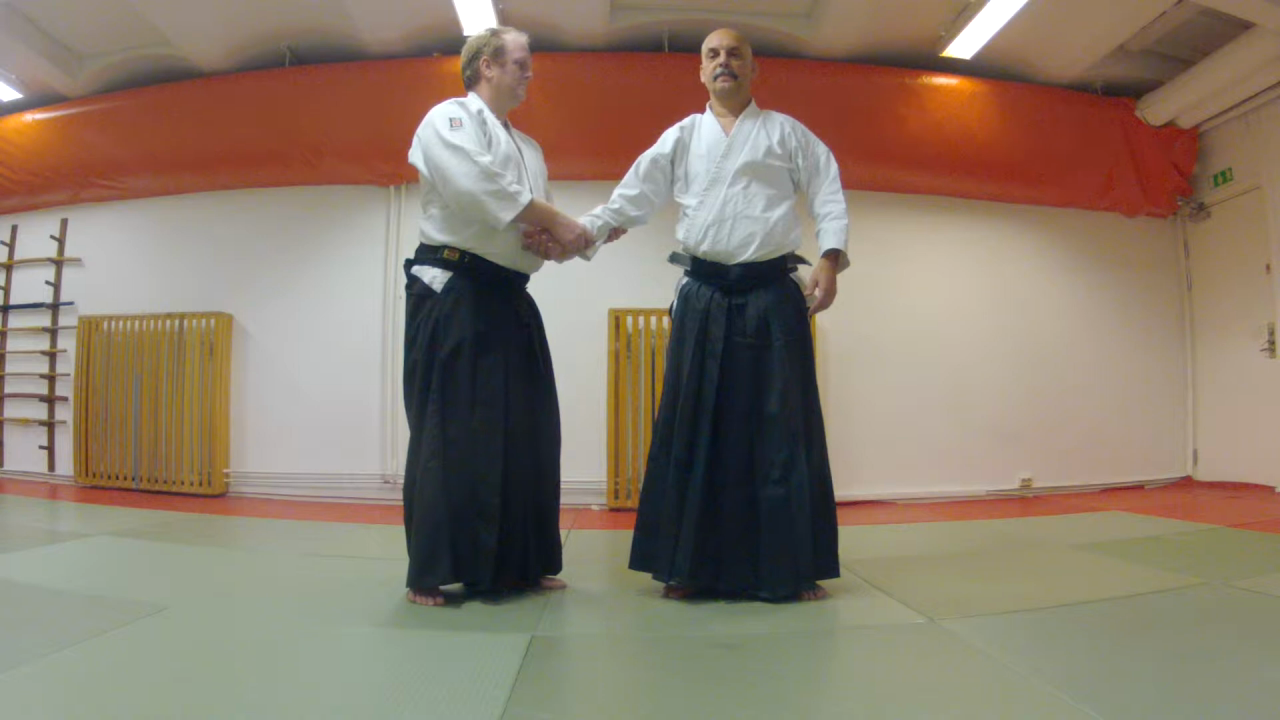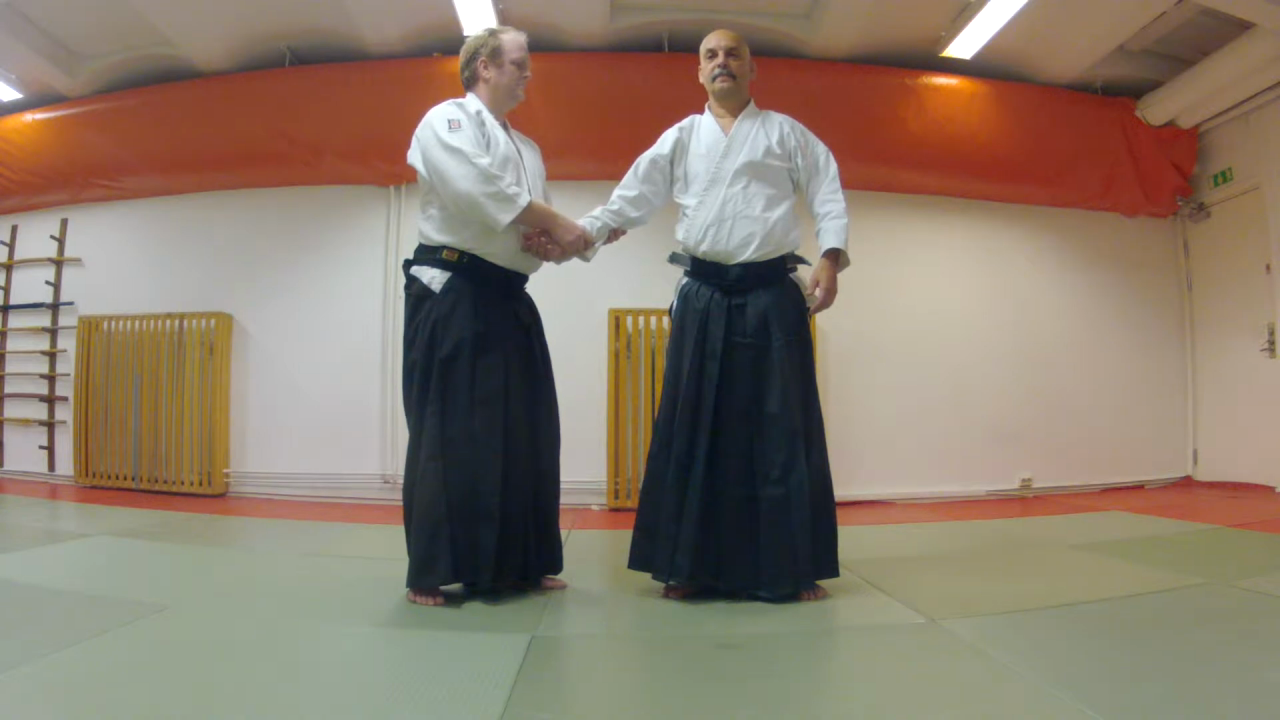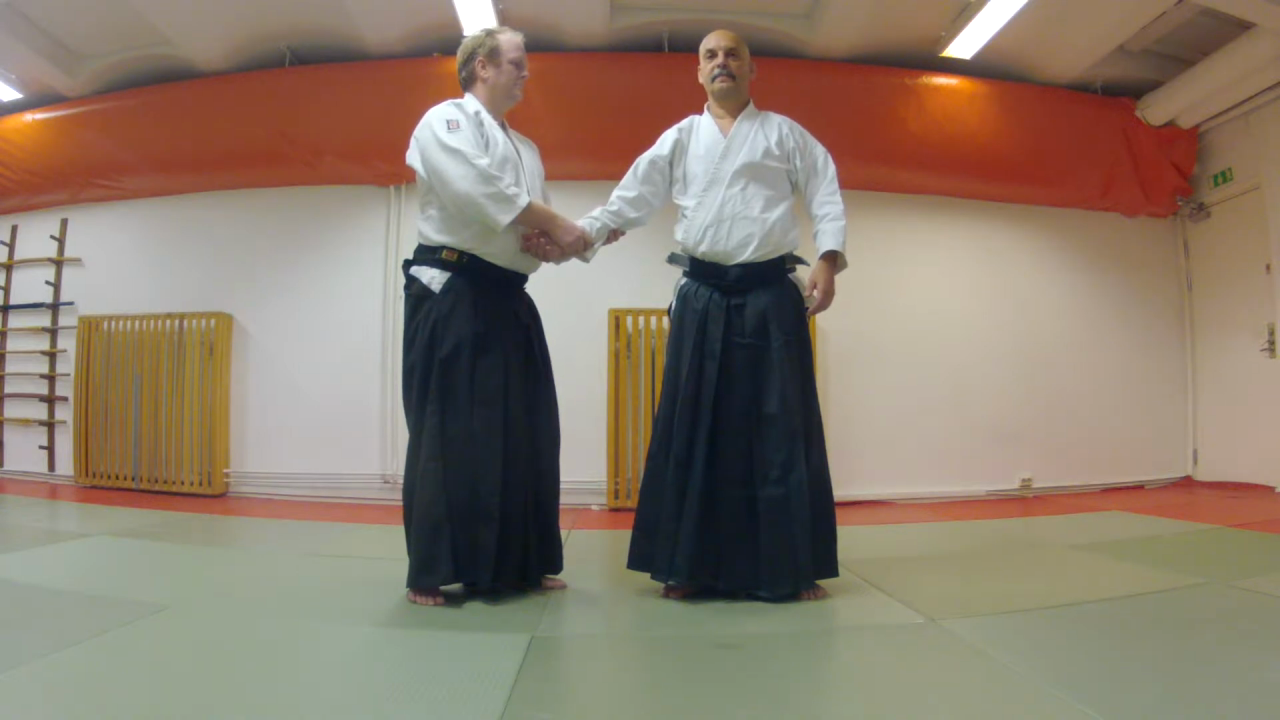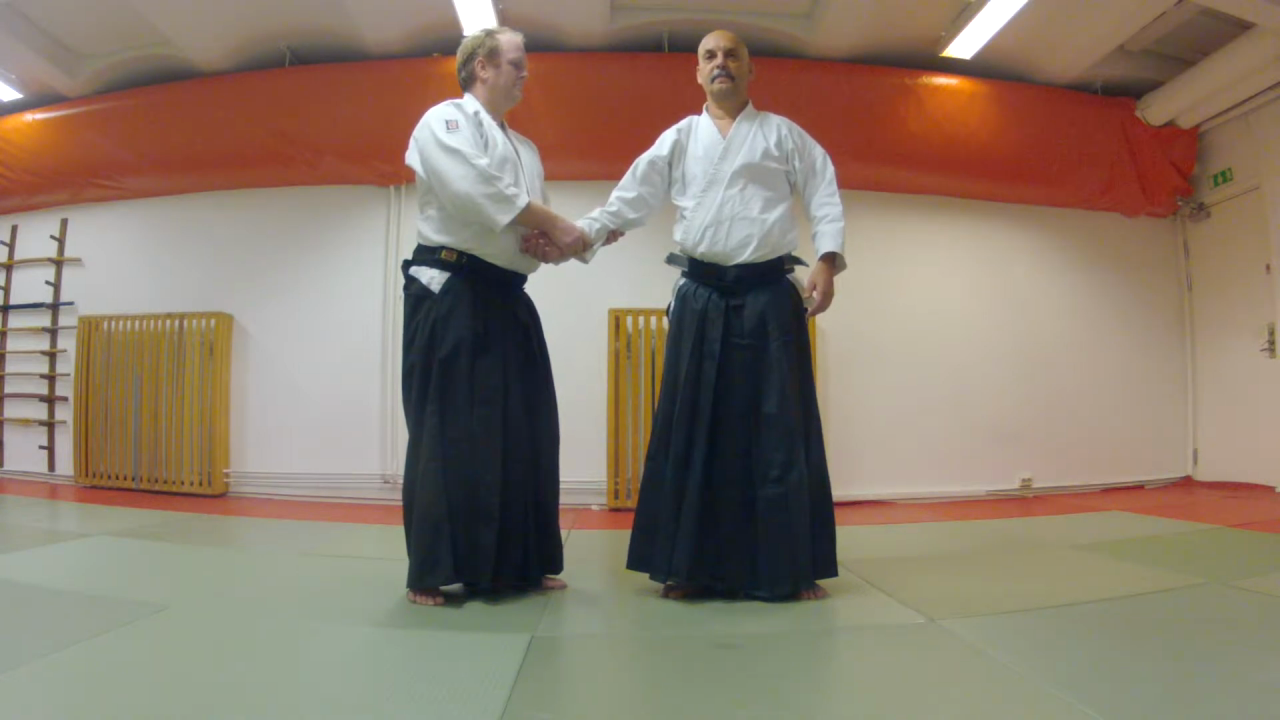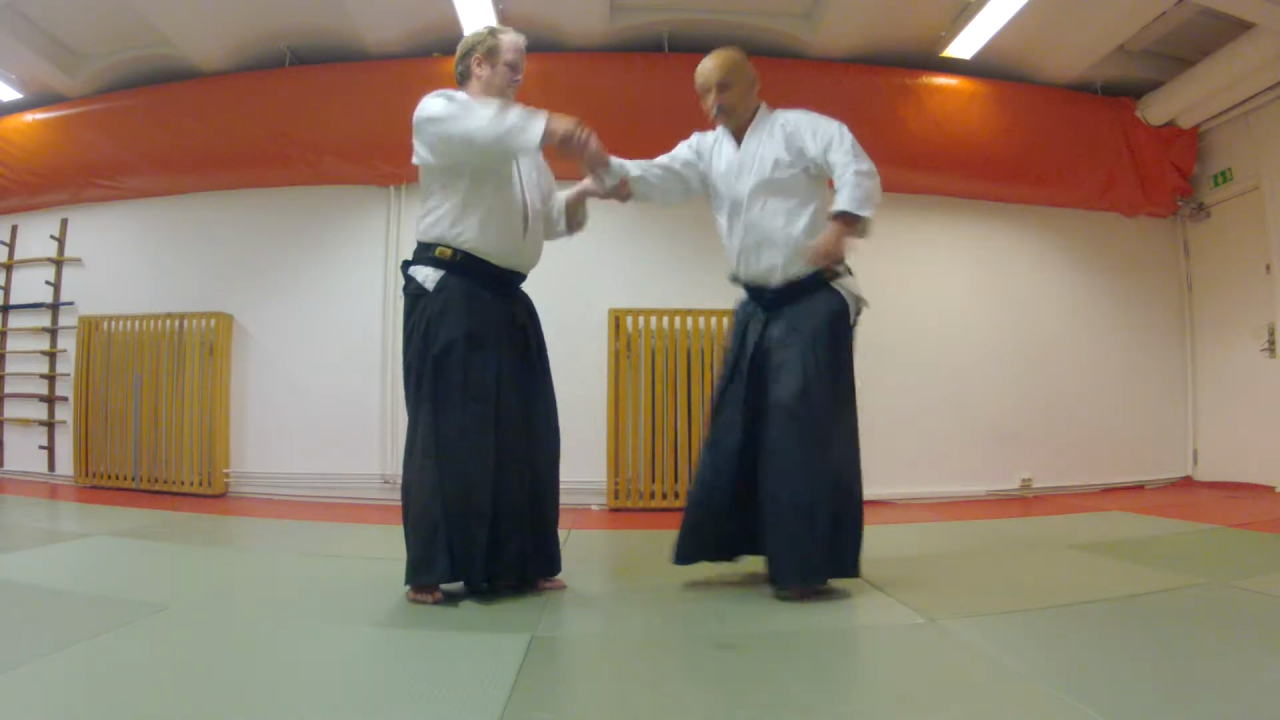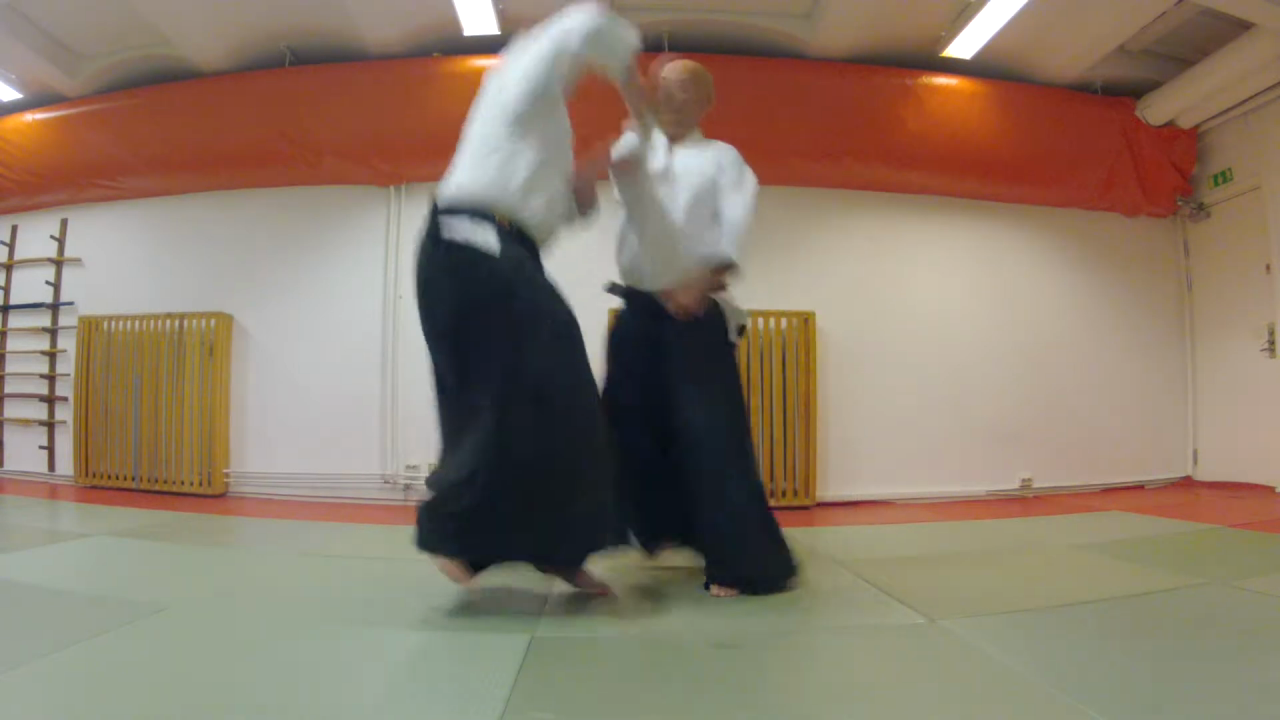
dt=0.7s
person 1, frame 1
left shoulder: (528, 146)
right shoulder: (450, 118)
left elbow: (544, 233)
right elbow: (477, 188)
left wrist: (578, 237)
right wrist: (557, 222)
left hip: (509, 298)
right hip: (453, 292)
left knee: (524, 432)
right knee: (450, 432)
left ankle: (517, 564)
right ankle: (431, 570)
person 1, frame 2
left shoulder: (525, 147)
right shoulder: (448, 119)
left elbow: (540, 229)
right elbow: (475, 189)
left wrist: (574, 238)
right wrist: (556, 224)
left hip: (507, 299)
right hip: (452, 294)
left knee: (524, 433)
right knee: (448, 432)
left ankle: (516, 564)
right ankle: (430, 572)
person 1, frame 3
left shoulder: (524, 148)
right shoulder: (447, 120)
left elbow: (540, 231)
right elbow: (476, 189)
left wrist: (573, 240)
right wrist: (556, 225)
left hip: (508, 299)
right hip: (452, 293)
left knee: (523, 433)
right knee: (449, 433)
left ankle: (517, 563)
right ankle: (430, 571)
person 1, frame 4
left shoulder: (523, 148)
right shoulder: (447, 121)
left elbow: (536, 229)
right elbow: (476, 190)
left wrist: (570, 239)
right wrist: (555, 225)
left hip: (506, 299)
right hip: (451, 294)
left knee: (524, 434)
right knee: (449, 432)
left ankle: (517, 563)
right ankle: (431, 571)
person 1, frame 5
left shoulder: (520, 141)
right shoulder: (440, 111)
left elbow: (545, 216)
right elbow: (489, 128)
left wrist: (581, 193)
right wrist: (555, 128)
left hip: (503, 297)
right hip: (451, 291)
left knee: (523, 429)
right knee: (450, 428)
left ankle: (515, 563)
right ankle: (429, 569)
person 1, frame 6
left shoulder: (533, 118)
right shoulder: (525, 74)
left elbow: (549, 204)
left wrist: (585, 184)
right wrist: (633, 80)
left hip: (488, 259)
right hip: (475, 257)
left knee: (533, 392)
right knee: (533, 390)
left ankle: (556, 551)
right ankle: (459, 533)
person 2, frame 1
left shoulder: (787, 132)
right shoulder: (680, 138)
left elbow: (828, 194)
right elbow: (631, 198)
left wrist: (830, 259)
left hip: (773, 295)
right hip: (703, 297)
left knee: (780, 429)
right knee: (695, 429)
left ankle: (791, 566)
right ankle: (692, 564)
person 2, frame 2
left shoulder: (786, 132)
right shoulder: (680, 138)
left elbow: (827, 193)
right elbow: (631, 198)
left wrist: (830, 258)
left hip: (773, 295)
right hip: (703, 298)
left knee: (781, 429)
right knee: (695, 428)
left ankle: (792, 566)
right ankle: (692, 565)
person 2, frame 3
left shoulder: (785, 133)
right shoulder: (679, 140)
left elbow: (825, 195)
right elbow: (629, 199)
left wrist: (828, 259)
left hip: (771, 295)
right hip: (702, 298)
left knee: (780, 429)
right knee: (693, 429)
left ankle: (791, 566)
right ankle: (691, 564)
person 2, frame 4
left shoulder: (783, 134)
right shoulder: (678, 140)
left elbow: (824, 196)
right elbow: (629, 200)
left wrist: (827, 262)
left hip: (770, 295)
right hip: (700, 297)
left knee: (780, 429)
right knee: (693, 428)
left ankle: (792, 567)
right ankle: (691, 565)
person 2, frame 5
left shoulder: (799, 127)
right shoulder: (703, 149)
left elbow: (856, 167)
right elbow: (651, 178)
left wrist: (841, 224)
right wrist: (603, 163)
left hip: (814, 300)
right hip: (758, 306)
left knee: (803, 423)
right knee: (738, 426)
left ankle: (806, 563)
right ankle: (740, 539)
person 2, frame 6
left shoulder: (722, 158)
right shoulder: (637, 147)
left elbow: (737, 225)
right elbow: (623, 163)
left wrist: (704, 275)
left hip: (695, 313)
right hip: (637, 314)
left knee: (711, 437)
right knee: (630, 432)
left ankle: (749, 564)
right ankle: (667, 530)
